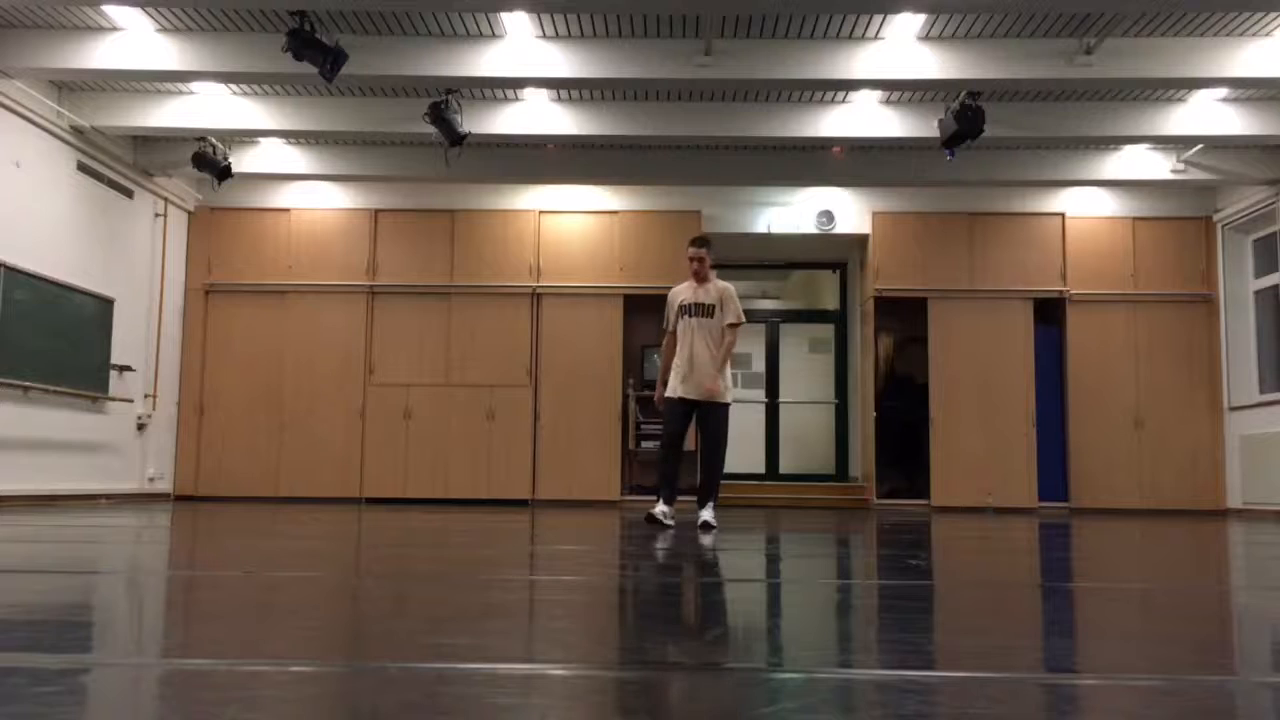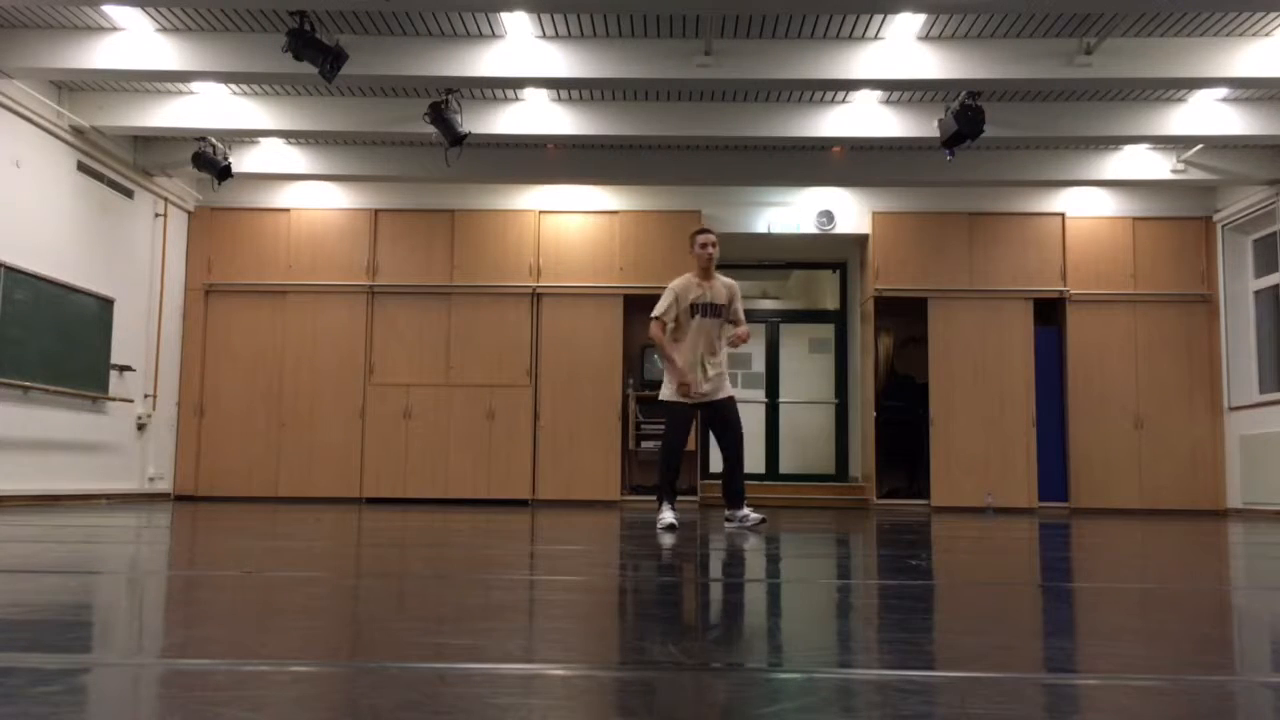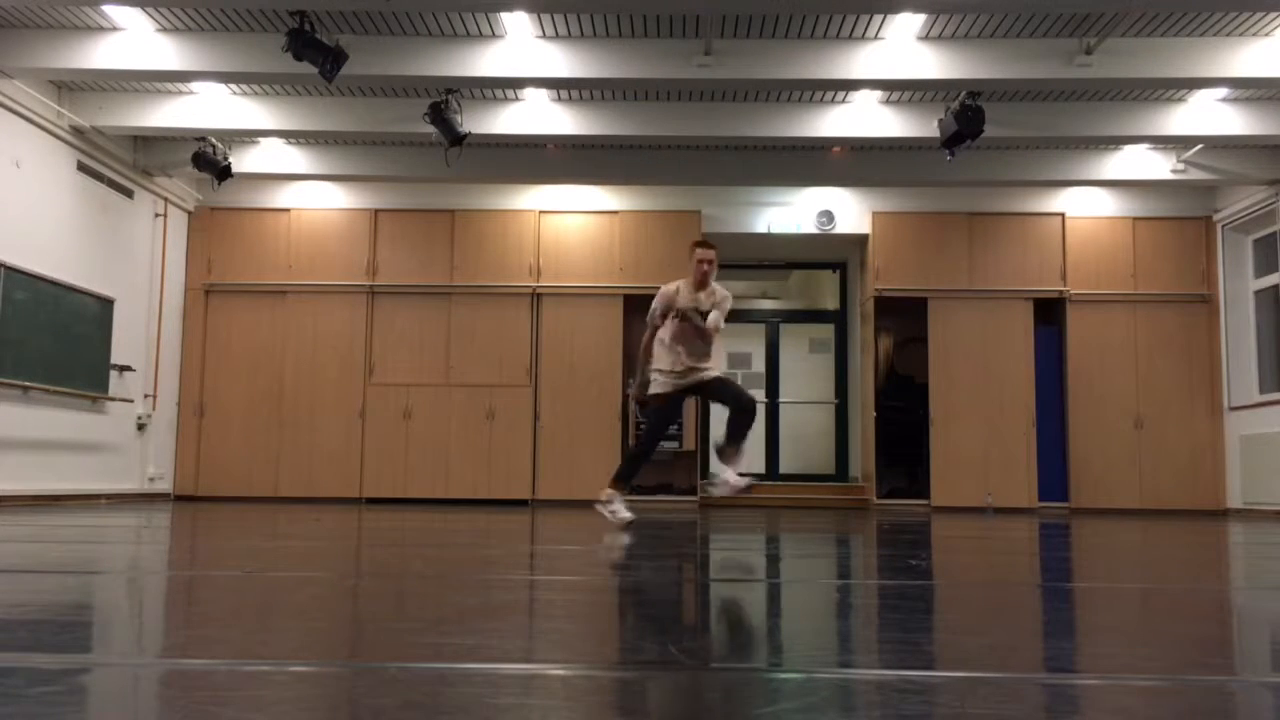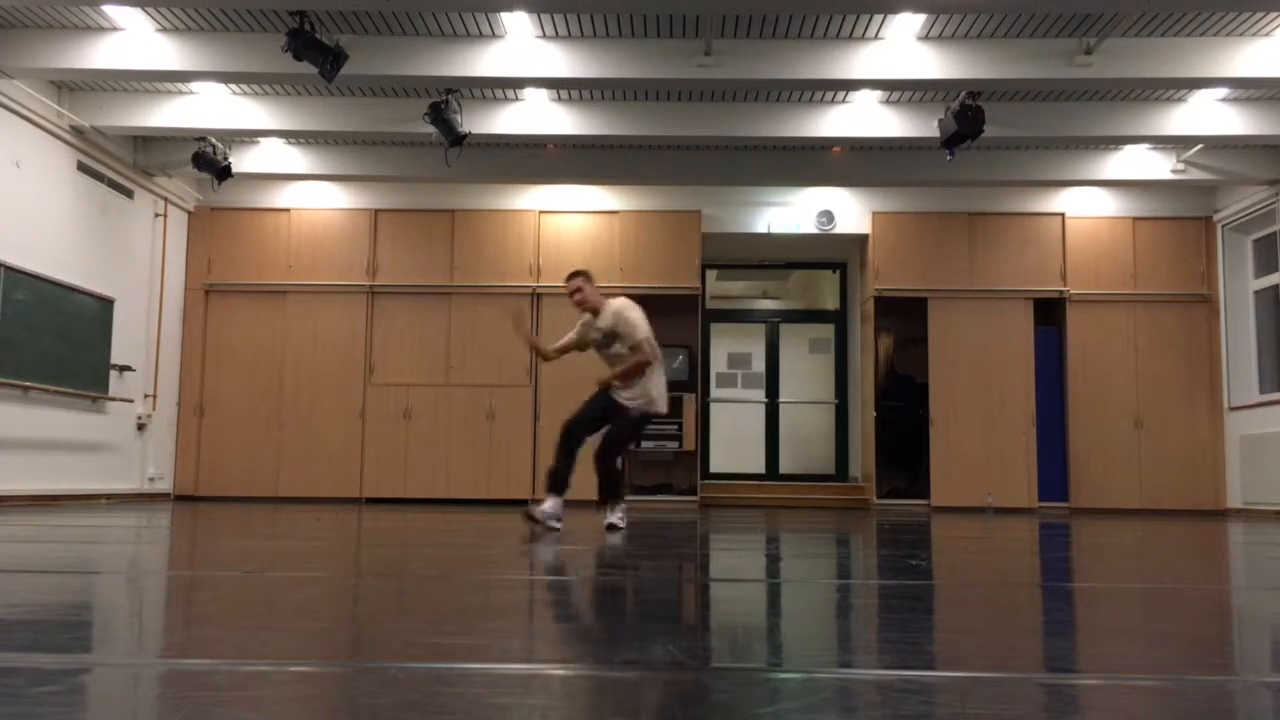
dt=1s
person 1, frame 1
left shoulder: (725, 291)
right shoulder: (676, 294)
left elbow: (729, 338)
left wrist: (716, 377)
right wrist: (660, 383)
left hip: (713, 386)
right hip: (679, 385)
left knee: (713, 447)
right knee: (670, 441)
left ankle: (707, 506)
right ankle: (665, 504)
person 1, frame 2
left shoulder: (730, 288)
right shoulder: (679, 287)
left elbow: (739, 325)
right elbow: (655, 330)
left wrist: (742, 333)
right wrist: (678, 369)
left hip: (716, 380)
right hip: (681, 381)
left knee: (733, 439)
right knee: (674, 443)
left ankle: (735, 508)
right ankle: (666, 507)
person 1, frame 3
left shoulder: (722, 297)
right shoulder: (669, 293)
left elbow: (709, 335)
right elbow: (649, 334)
left wrist: (689, 316)
right wrist: (640, 378)
left hip: (704, 371)
right hip: (666, 376)
left knee: (746, 405)
right knee: (650, 438)
left ankle: (728, 465)
right ankle: (613, 494)
person 1, frame 4
left shoulder: (623, 310)
right shoulder: (585, 327)
left elbow: (648, 356)
right elbow: (548, 354)
left wrist: (612, 376)
right wrist: (527, 335)
left hip: (643, 396)
right hip: (614, 391)
left knee: (605, 455)
right knee: (570, 431)
left ankle: (615, 508)
right ankle: (553, 505)
